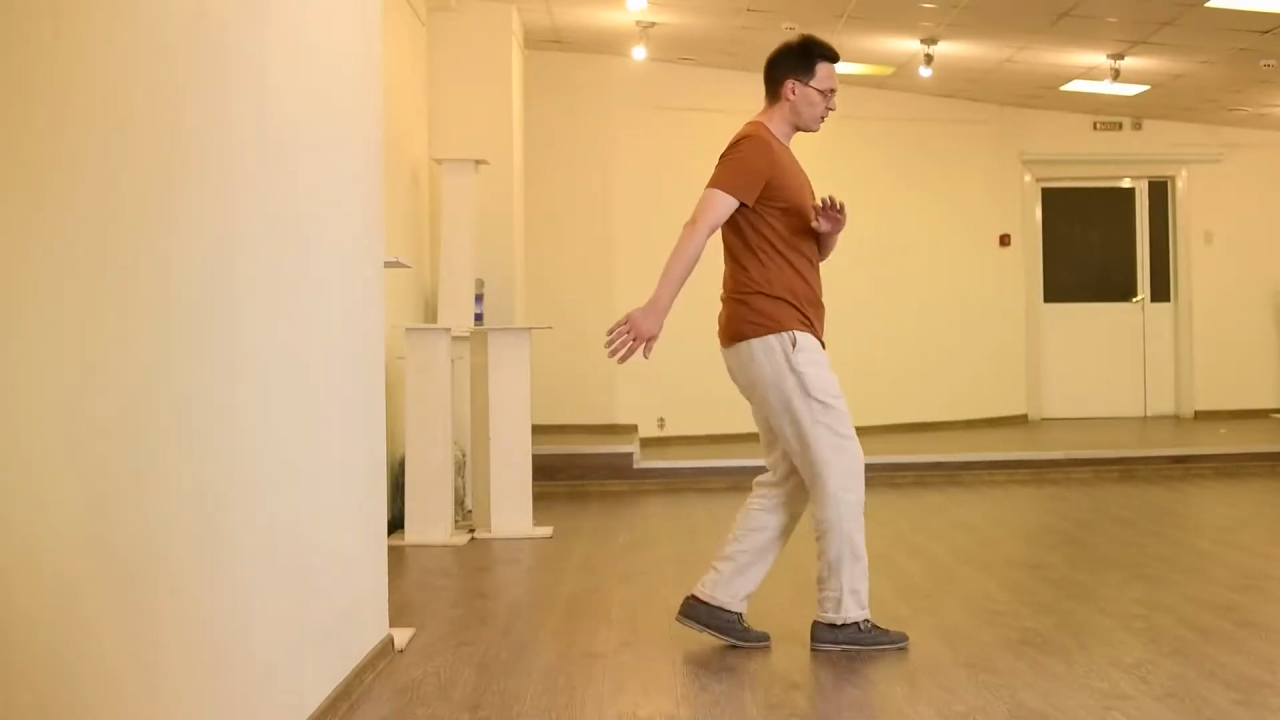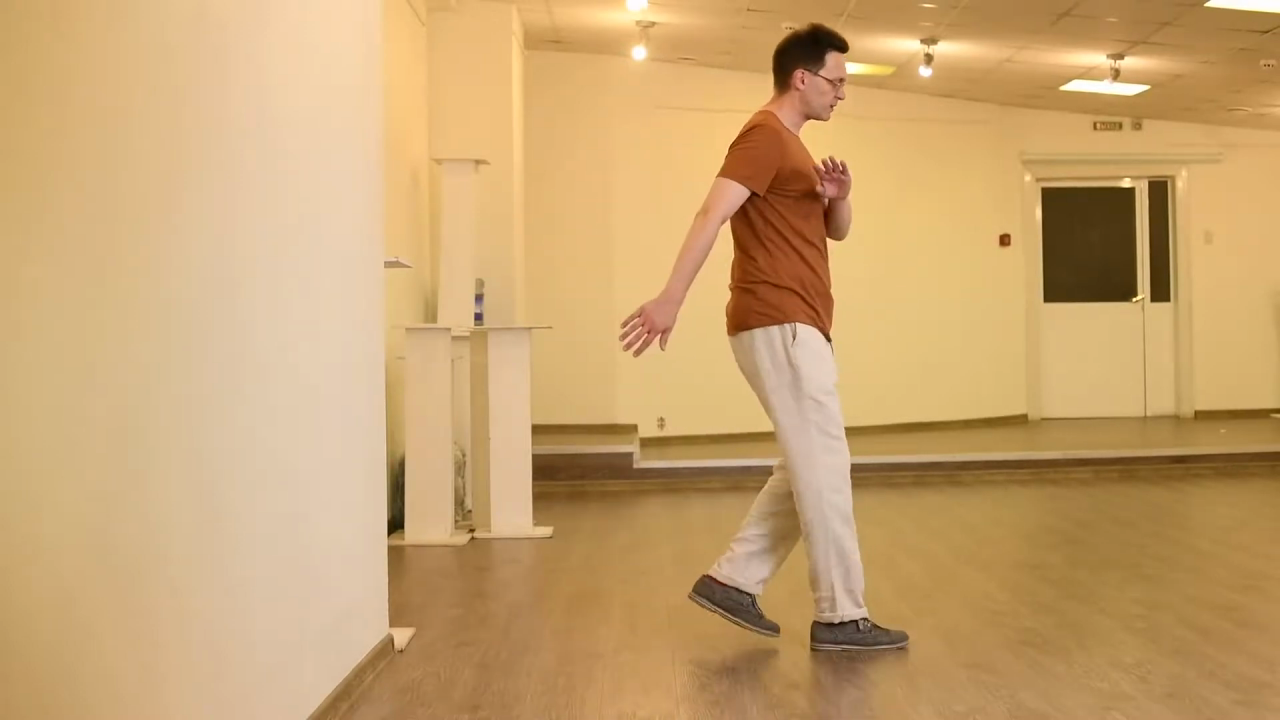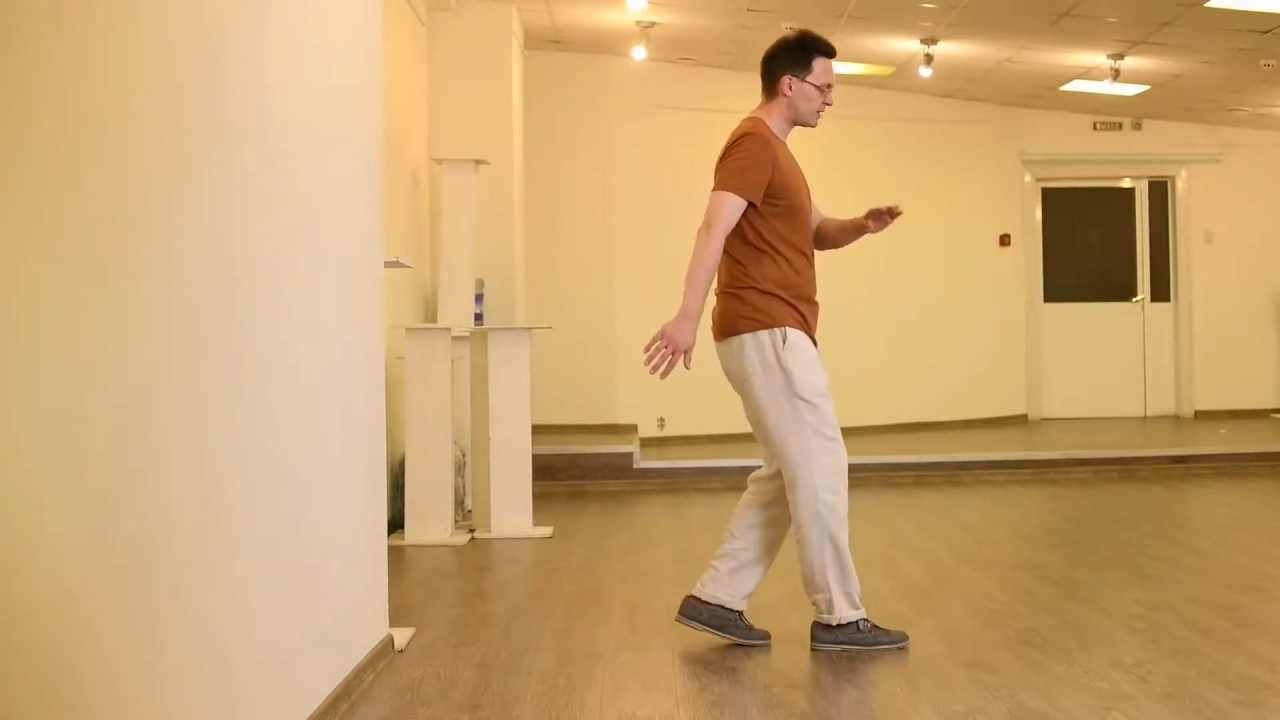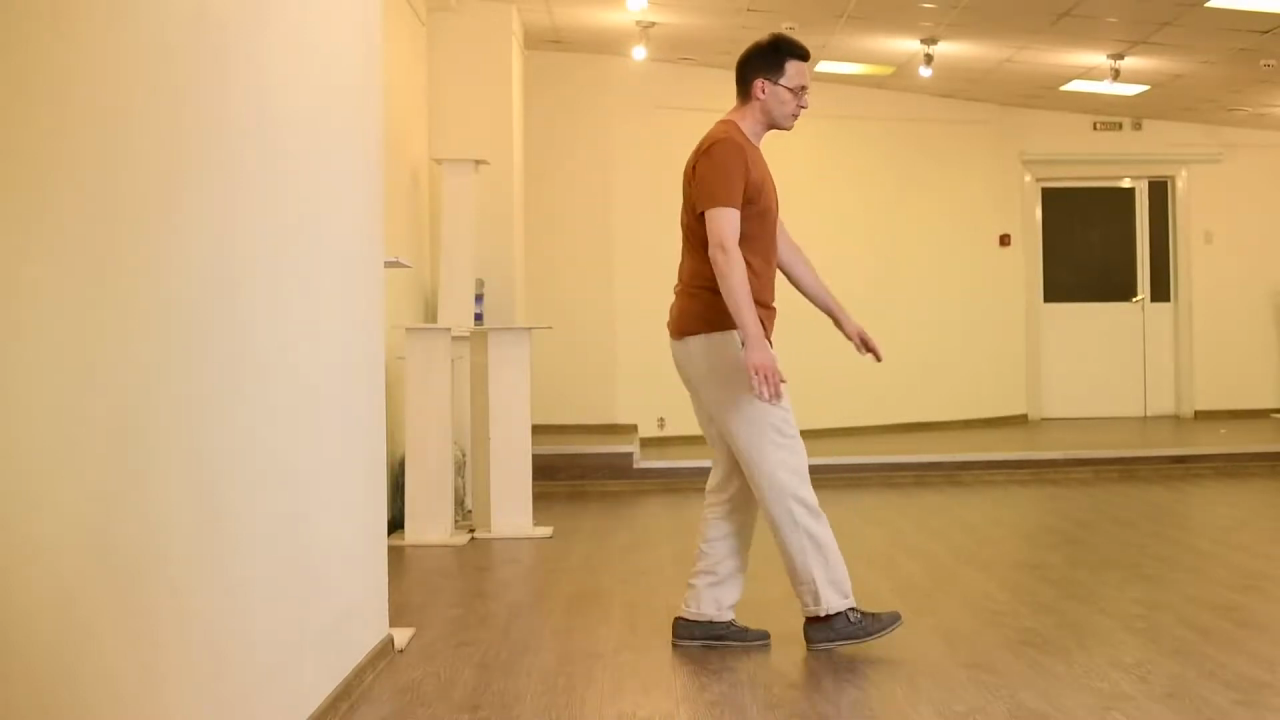
dt=0.2s
person 1, frame 1
left shoulder: (780, 156)
right shoulder: (754, 148)
left elbow: (816, 249)
right elbow: (701, 225)
left wrist: (829, 226)
right wrist: (657, 308)
left hip: (777, 339)
right hip: (775, 338)
left knee: (790, 474)
right knee: (839, 464)
left ankle: (716, 599)
right ankle: (842, 618)
person 1, frame 2
left shoulder: (788, 144)
right shoulder: (764, 137)
left elbow: (835, 230)
right elbow: (712, 214)
left wrist: (839, 196)
right wrist: (671, 298)
left hip: (790, 329)
right hip: (781, 328)
left knee: (806, 466)
right knee: (823, 467)
left ankle: (732, 579)
right ankle: (840, 617)
person 1, frame 3
left shoulder: (773, 150)
right shoulder: (753, 147)
left elbow: (811, 233)
right elbow: (716, 230)
left wrist: (861, 225)
right wrist: (686, 315)
left hip: (771, 335)
right hip: (767, 333)
left knee: (786, 471)
right knee: (820, 468)
left ankle: (716, 598)
right ankle: (838, 617)
person 1, frame 4
left shoulder: (744, 153)
right shoulder: (725, 149)
left elbow: (782, 248)
right elbow: (725, 252)
left wrist: (842, 316)
right wrist: (754, 341)
left hip: (719, 337)
right hip: (720, 336)
left knee: (736, 474)
right knee: (781, 466)
left ankle: (703, 612)
right ankle: (831, 609)
